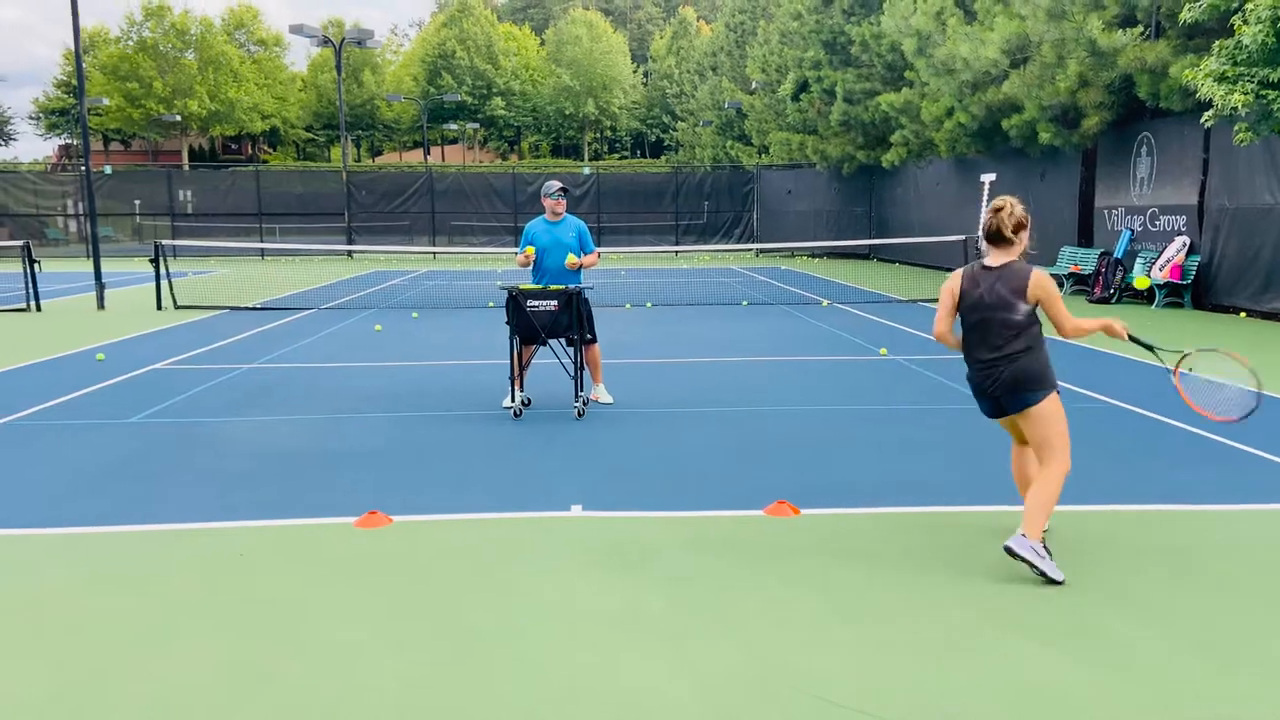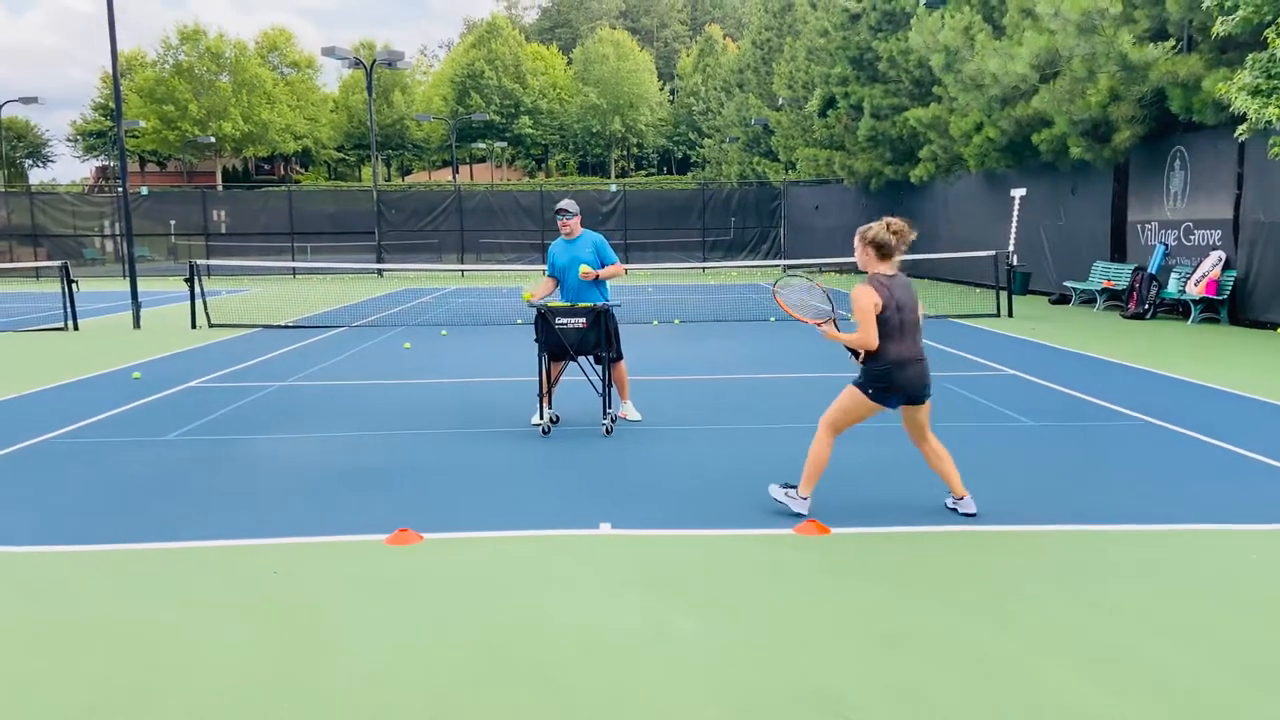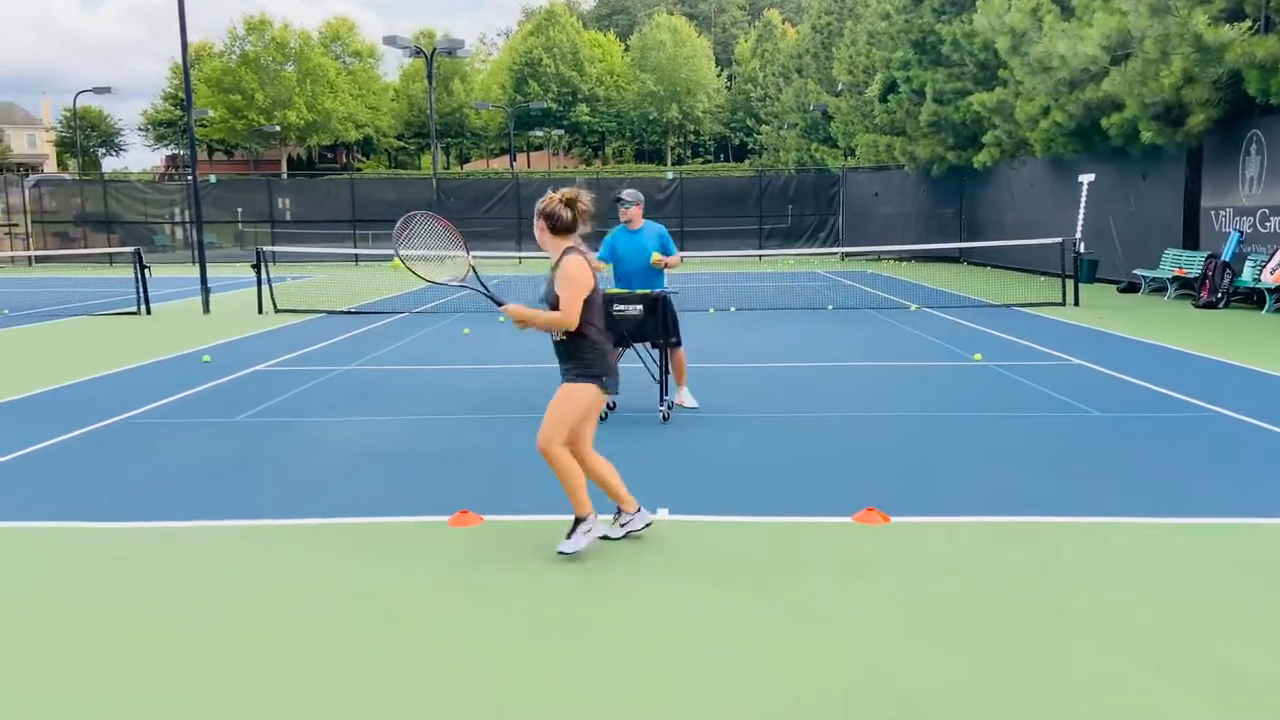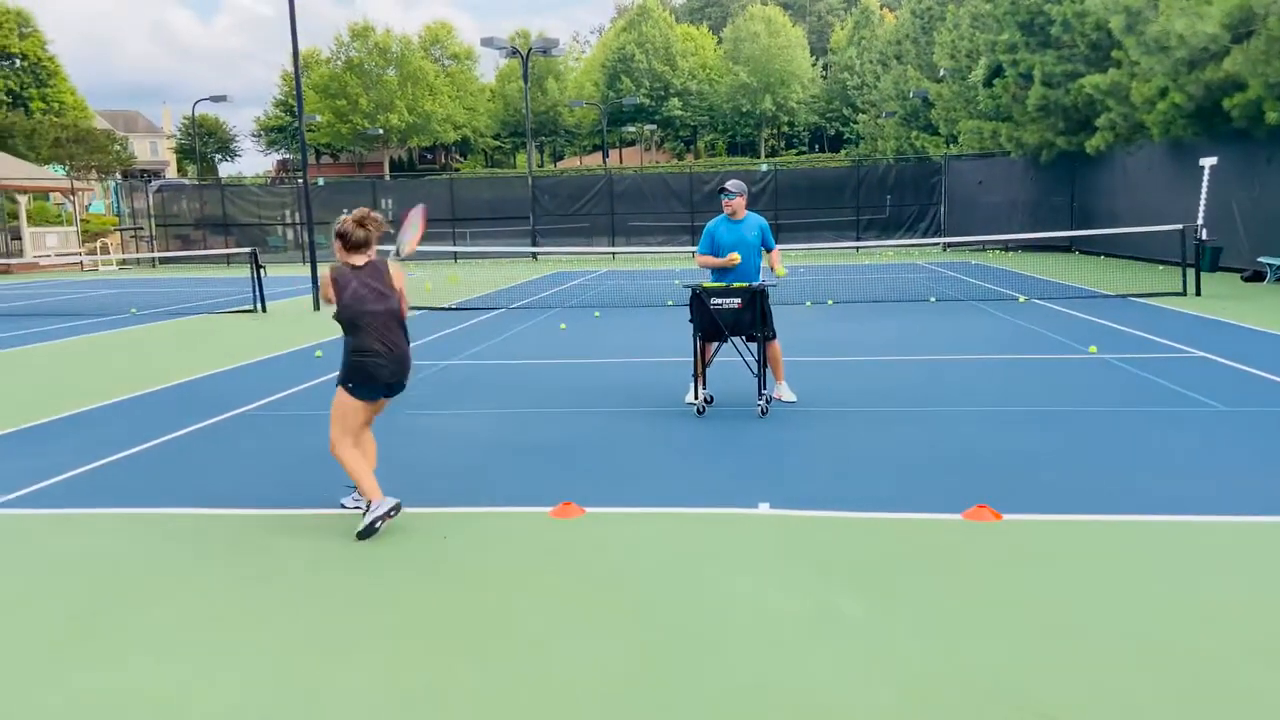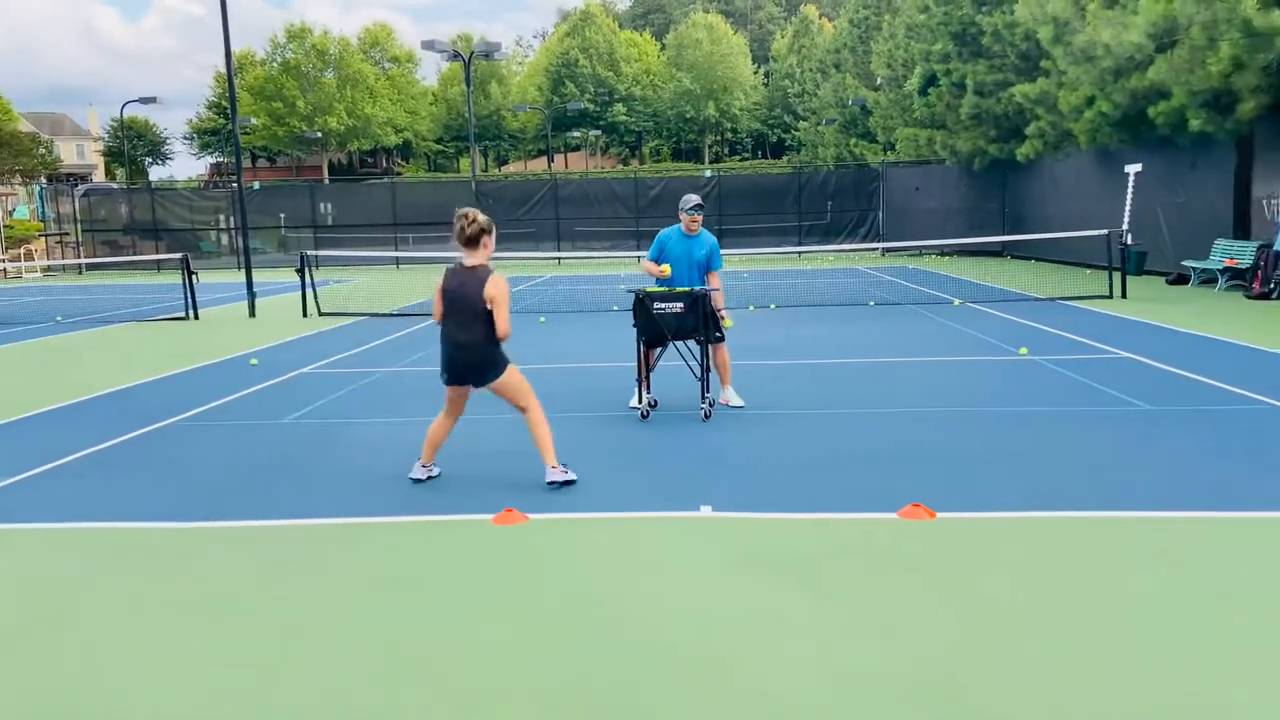
dt=1s
person 1, frame 1
left shoulder: (959, 279)
right shoulder: (1034, 276)
left elbow: (941, 332)
right elbow: (1068, 328)
right wrist: (1105, 324)
left hip: (987, 384)
right hip: (1029, 379)
left knee: (1022, 442)
right knee: (1056, 463)
left ankle: (1035, 516)
right ankle: (1027, 538)
person 1, frame 2
left shoulder: (865, 292)
right shoulder: (905, 283)
left elbow: (868, 343)
left wrist: (832, 333)
left hip: (881, 378)
right hip: (917, 375)
left knee: (826, 428)
right knee: (923, 438)
left ankle: (801, 495)
right ankle: (963, 498)
person 1, frame 3
left shoulder: (573, 263)
right shoulder: (561, 265)
left elbow: (569, 321)
left wrist: (526, 313)
right wrist: (530, 318)
left hip: (591, 370)
right hip: (578, 369)
left knee: (549, 444)
right knee: (577, 451)
left ankle: (585, 520)
right ankle: (631, 514)
person 1, frame 4
left shoulder: (330, 277)
right shoulder: (391, 270)
left hip: (362, 367)
right hip: (398, 366)
left knee: (341, 443)
right knee: (360, 426)
left ankle: (379, 500)
right ankle: (362, 494)
person 1, frame 5
left shoulder: (448, 276)
right shoulder: (494, 281)
left elbow: (439, 318)
right elbow: (503, 332)
left hip: (453, 360)
right hip: (488, 361)
left knee: (451, 414)
right knee: (531, 406)
left ankle: (423, 467)
right ankle: (553, 469)
person 2, frame 1
left shoulder: (578, 225)
right shoulder: (532, 227)
left elbow: (594, 257)
right elbow: (520, 259)
left wrist: (580, 263)
right wrist: (525, 259)
left knee: (589, 342)
right knee: (525, 343)
left ankle: (598, 388)
right ankle: (516, 390)
person 2, frame 2
left shoulder: (595, 240)
right shoulder: (554, 248)
left elbow: (618, 269)
right elbow: (552, 280)
left wrist: (596, 274)
right wrist: (537, 295)
left knee: (615, 359)
right knee: (553, 359)
left ankle: (625, 405)
person 2, frame 3
left shoulder: (658, 231)
right shoulder: (613, 236)
left elbow: (676, 258)
right elbow: (599, 265)
left wrist: (666, 262)
left knee: (674, 345)
left ankle: (682, 392)
person 2, frame 4
left shoulder: (759, 223)
right shoulder: (713, 226)
left elbow: (772, 250)
right elbow: (700, 259)
left wrist: (776, 265)
right wrist: (723, 262)
left knee: (769, 338)
left ankle: (780, 386)
right ankle: (698, 387)
person 2, frame 5
left shoulder: (710, 241)
right shoulder: (665, 236)
left elbow: (713, 277)
right elbow: (647, 263)
left wrist: (720, 308)
right wrist: (657, 271)
left knee: (718, 342)
right knee: (649, 345)
left ankle: (727, 391)
right ankle: (642, 391)
